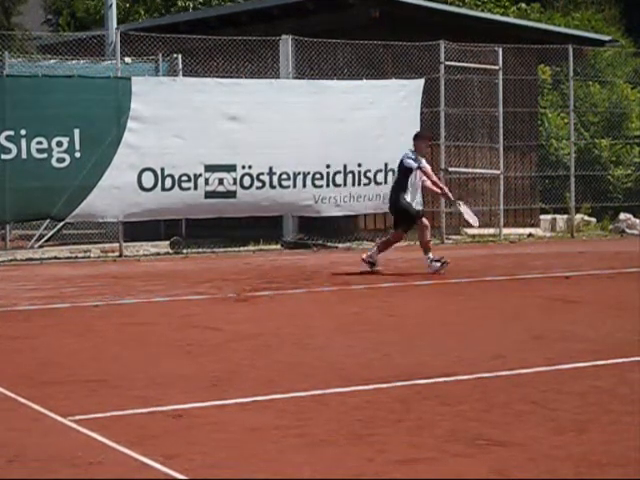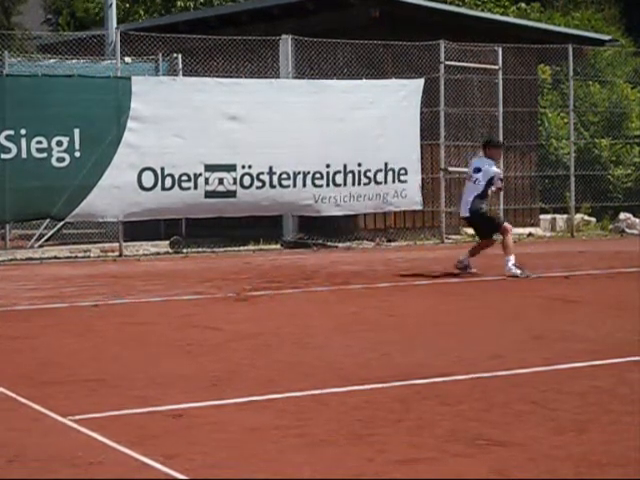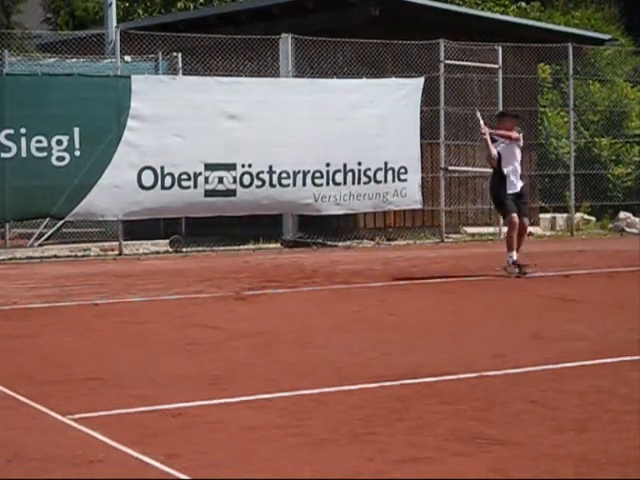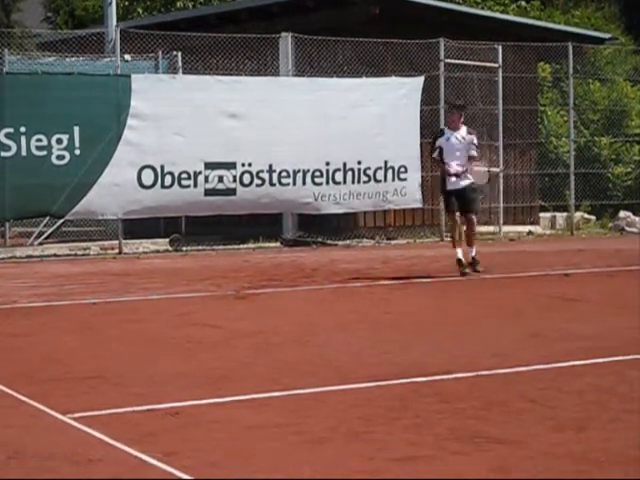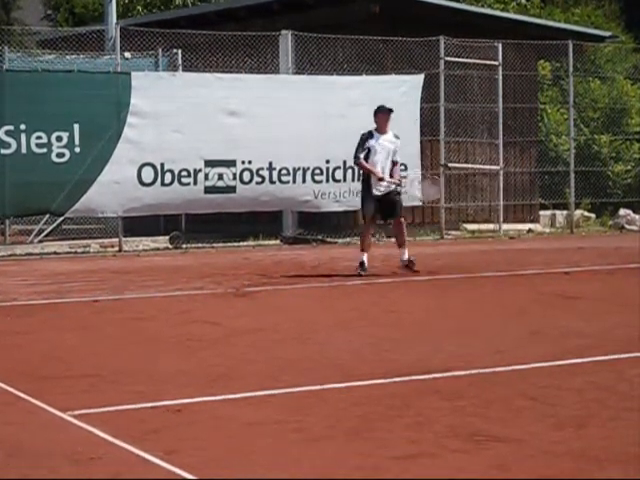
dt=0.5s
person 1, frame 1
left shoulder: (423, 161)
right shoulder: (409, 155)
left elbow: (425, 184)
right elbow: (426, 172)
left wrist: (441, 192)
right wrist: (443, 188)
left hip: (406, 202)
right hip: (400, 200)
left knee: (398, 235)
right knee: (424, 224)
left ankle: (371, 256)
right ankle: (431, 261)
person 1, frame 2
left shoulder: (475, 161)
right shoulder: (495, 171)
right elbow: (498, 188)
right wrist: (491, 190)
left hip: (466, 210)
right hip: (476, 210)
left knee: (488, 240)
right knee: (507, 230)
left ankle: (463, 262)
right ankle: (510, 267)
person 1, frame 3
left shoulder: (517, 136)
right shoulder: (493, 141)
left elbow: (513, 136)
right elbow: (493, 163)
left wrist: (490, 131)
right wrist: (487, 139)
left hip: (517, 187)
right hip: (501, 189)
left knee: (524, 224)
right knee: (513, 221)
left ankle: (512, 260)
right ankle: (512, 262)
person 1, frame 4
left shoulder: (470, 134)
right shoulder: (441, 135)
left elbow: (473, 157)
right elbow: (434, 158)
left wrist: (467, 168)
right wrist: (445, 168)
left hip: (466, 182)
right hip: (449, 184)
left knee: (471, 219)
right knee: (454, 219)
left ankle: (473, 257)
right ankle: (460, 259)
person 1, frame 5
left shoulder: (395, 140)
right shoulder: (367, 137)
left elbow: (396, 162)
right elbow: (358, 160)
left wrist: (396, 176)
right wrist: (375, 173)
left hip: (390, 188)
right hip: (371, 188)
left knee: (399, 221)
right knee: (368, 224)
left ankle: (405, 258)
right ankle: (363, 262)
